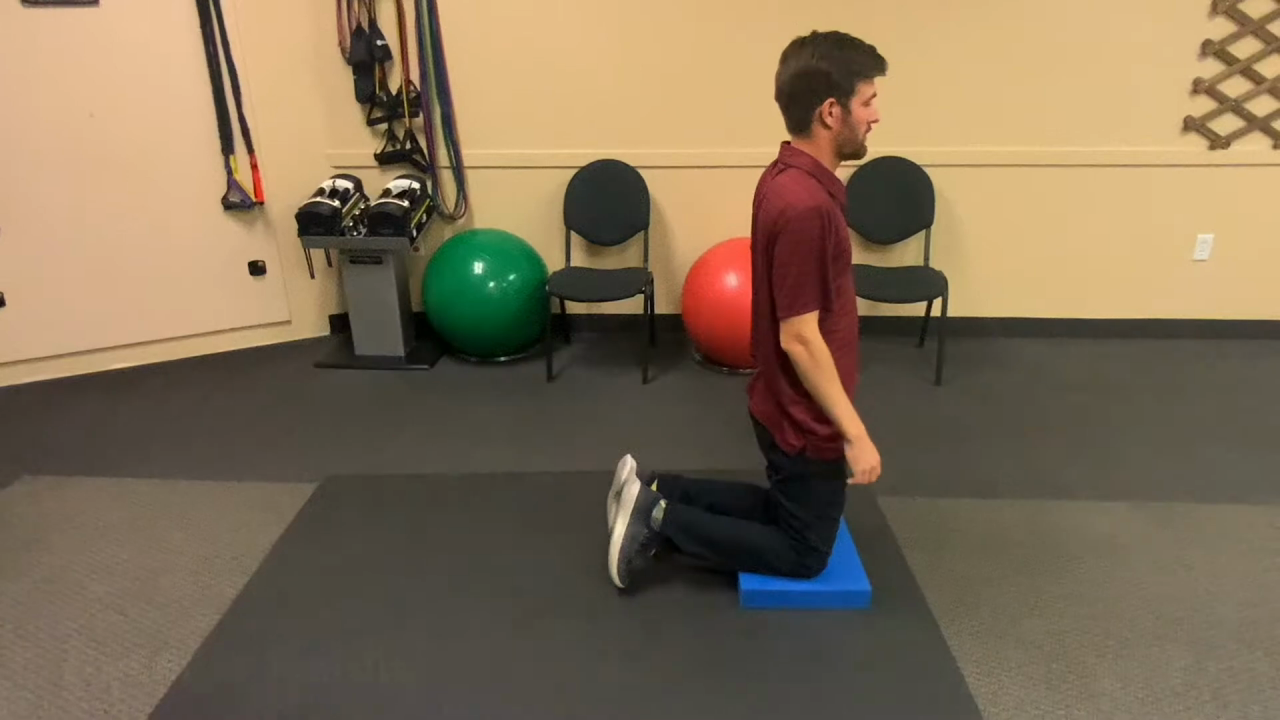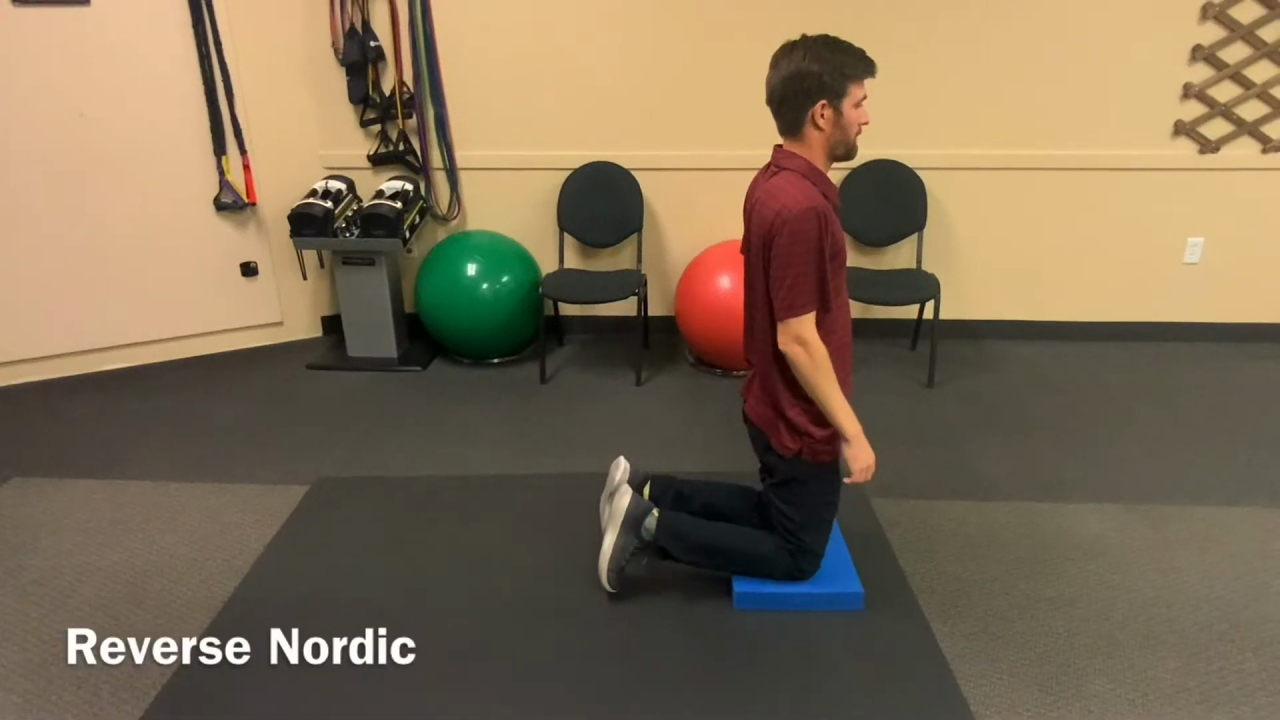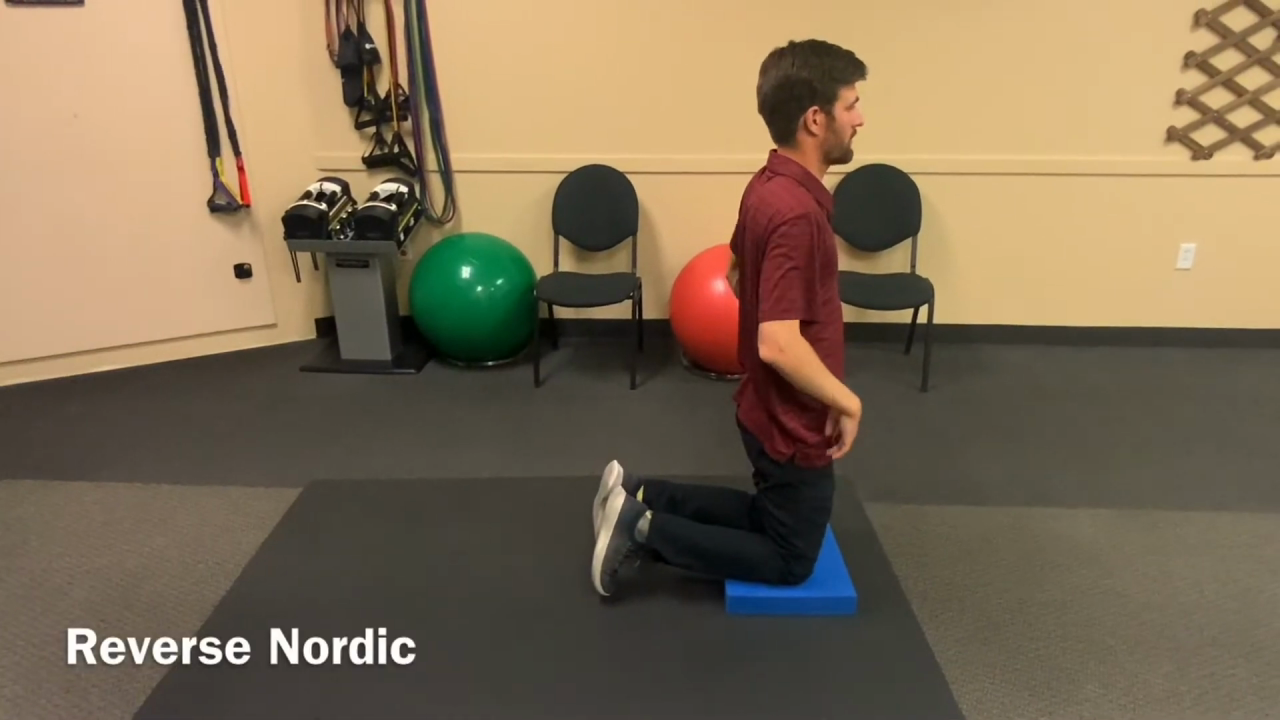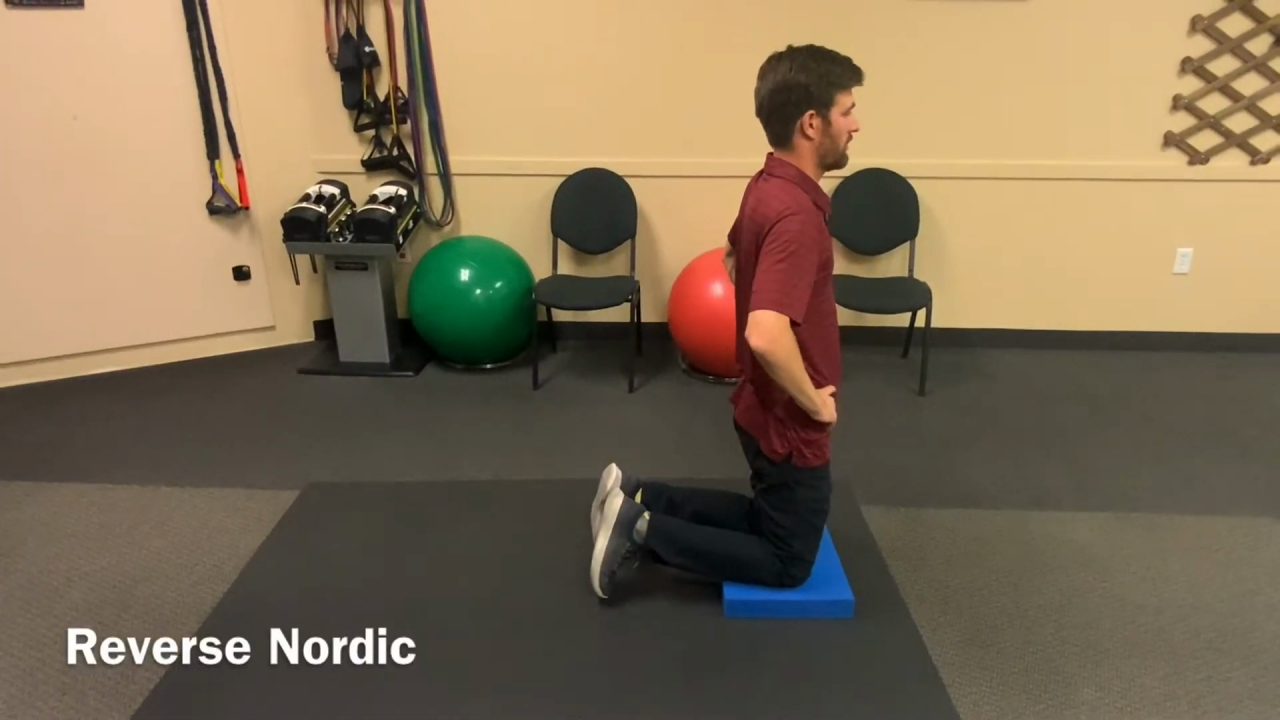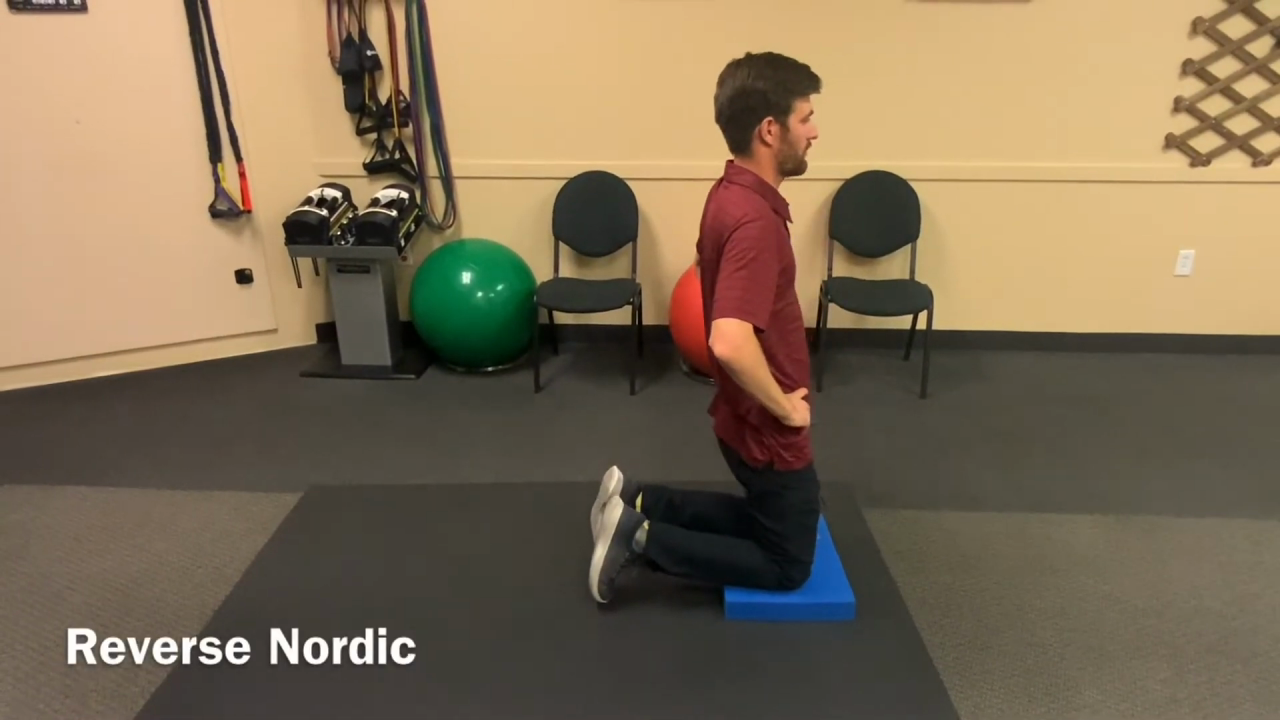
dt=1s
person 1, frame 1
left shoulder: (786, 178)
right shoulder: (806, 205)
right elbow: (799, 338)
right wrist: (855, 433)
left hip: (788, 402)
right hip: (803, 417)
left knee: (788, 514)
right knee: (804, 551)
left ankle: (653, 494)
right ankle: (659, 517)
person 1, frame 2
left shoulder: (774, 181)
right shoulder: (802, 208)
right elbow: (798, 339)
right wrist: (851, 432)
left hip: (777, 402)
right hip: (799, 419)
left knee: (777, 516)
right knee: (796, 554)
left ankle: (644, 492)
right ankle: (649, 526)
person 1, frame 3
left shoulder: (770, 185)
right shoulder: (796, 213)
left elbow: (738, 274)
right elbow: (779, 345)
right wrist: (847, 402)
left hip: (773, 407)
right hip: (794, 421)
left knee: (771, 520)
right knee: (789, 559)
left ankle: (638, 496)
right ankle: (643, 528)
person 1, frame 4
left shoulder: (769, 187)
right shoulder: (796, 215)
left elbow: (734, 257)
right elbow: (766, 335)
right wrist: (814, 401)
left hip: (767, 407)
right hip: (788, 423)
left knee: (770, 522)
right knee: (787, 561)
left ankle: (636, 498)
right ankle: (642, 529)
person 1, frame 5
left shoulder: (733, 195)
right shoulder: (754, 220)
left elbow: (710, 267)
right elbow: (730, 342)
right wrist: (784, 407)
left hip: (750, 416)
right hip: (768, 430)
left knee: (766, 523)
right knee: (787, 564)
left ankle: (636, 502)
right ankle: (640, 537)
